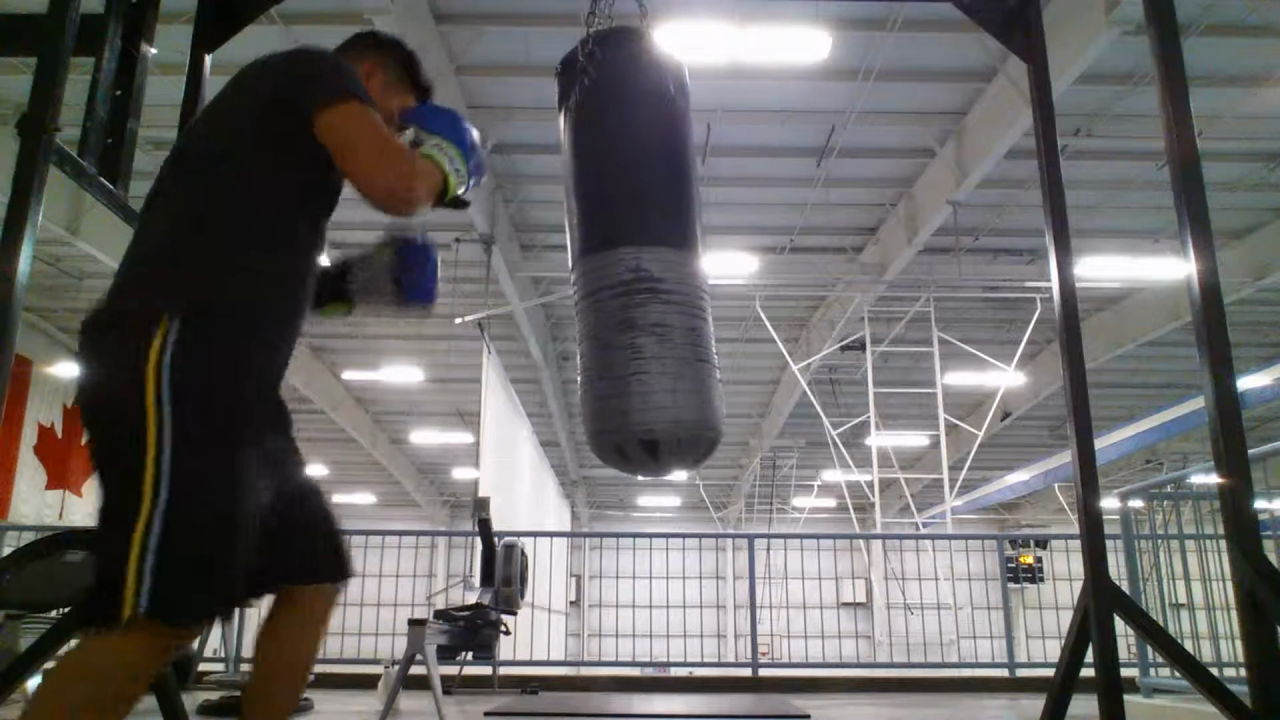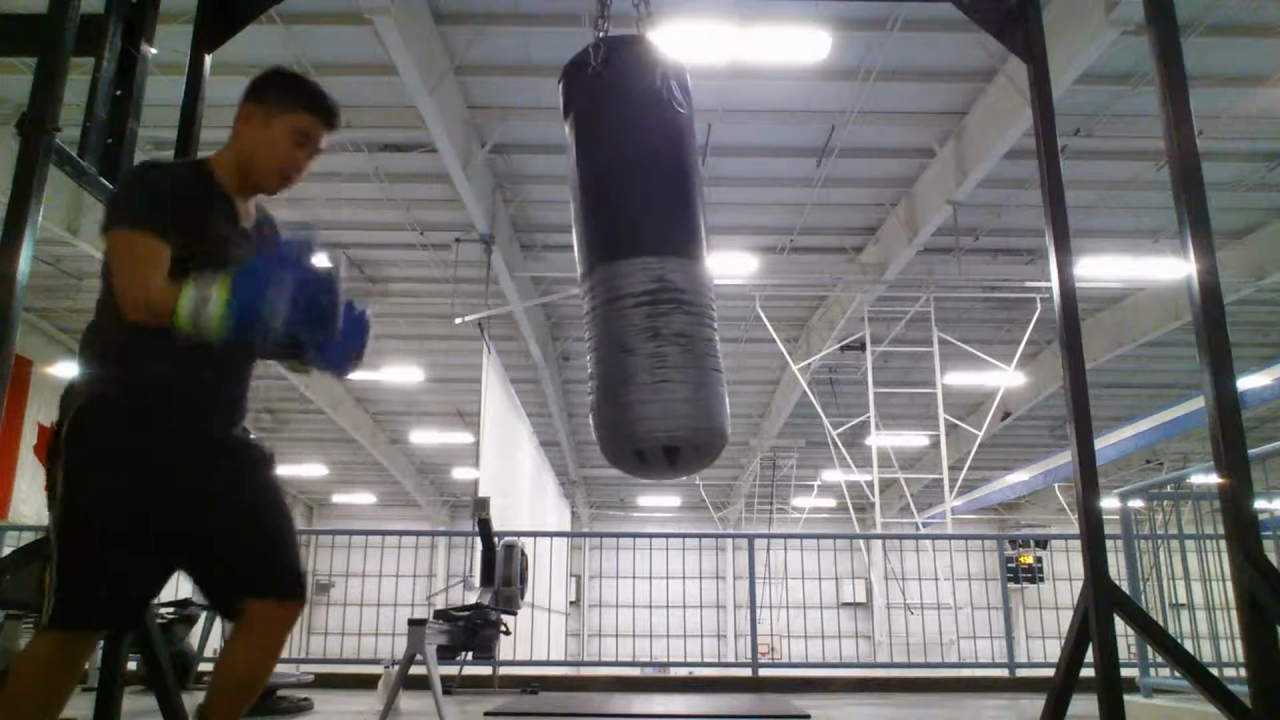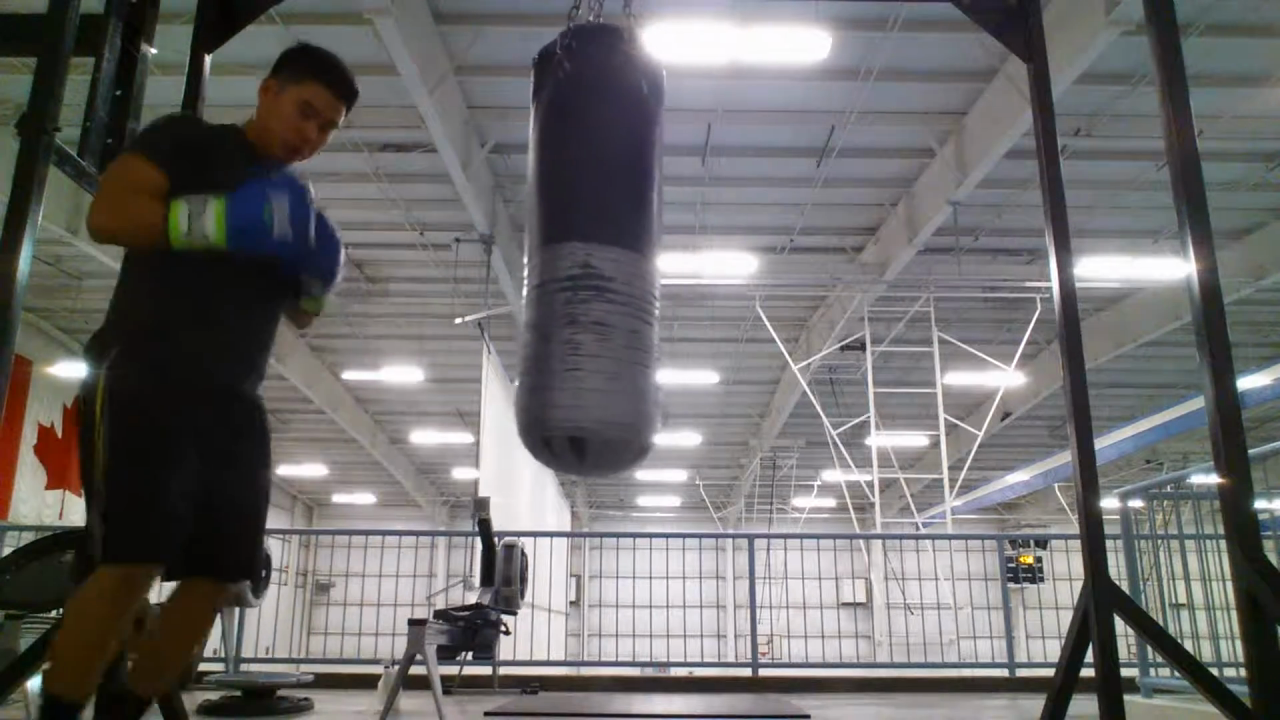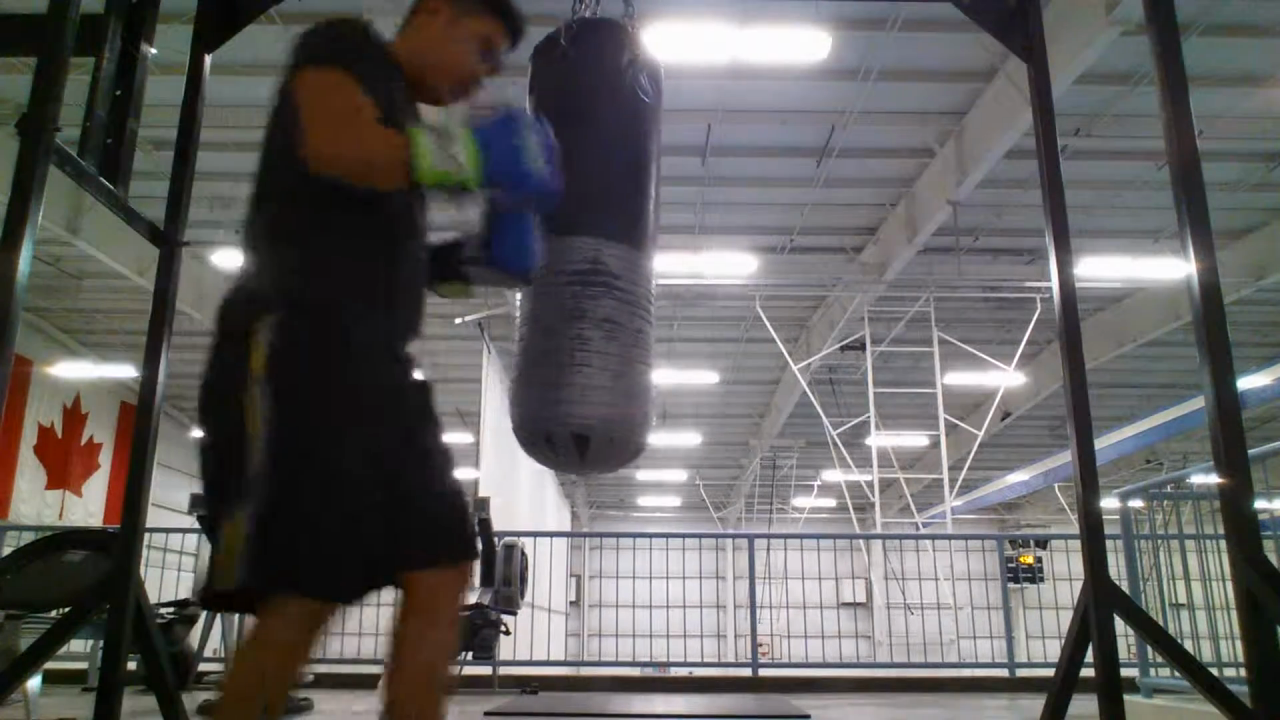
dt=0.7s
person 1, frame 1
left shoulder: (275, 126)
right shoulder: (316, 73)
right elbow: (394, 184)
left wrist: (358, 283)
right wrist: (447, 159)
left hip: (221, 377)
right hip: (182, 362)
left knee: (314, 579)
right knee: (163, 616)
person 1, frame 2
left shoulder: (264, 234)
right shoulder: (158, 189)
right elbow: (139, 297)
left wrist: (307, 340)
right wrist: (235, 297)
left hip: (214, 448)
right hip: (117, 435)
left knee: (277, 597)
right knee: (77, 625)
person 1, frame 3
left shoulder: (290, 200)
right shoulder: (184, 139)
left elbow: (299, 313)
right elbow: (106, 214)
left wrist: (311, 276)
right wrist: (224, 220)
left hip: (231, 400)
right hip: (142, 380)
left knee: (212, 578)
right knee: (131, 563)
person 1, frame 4
left shoulder: (395, 116)
right elbow: (338, 145)
right wrist: (478, 159)
left hip: (366, 365)
right hip: (293, 347)
left knee: (442, 573)
right knee: (303, 597)
